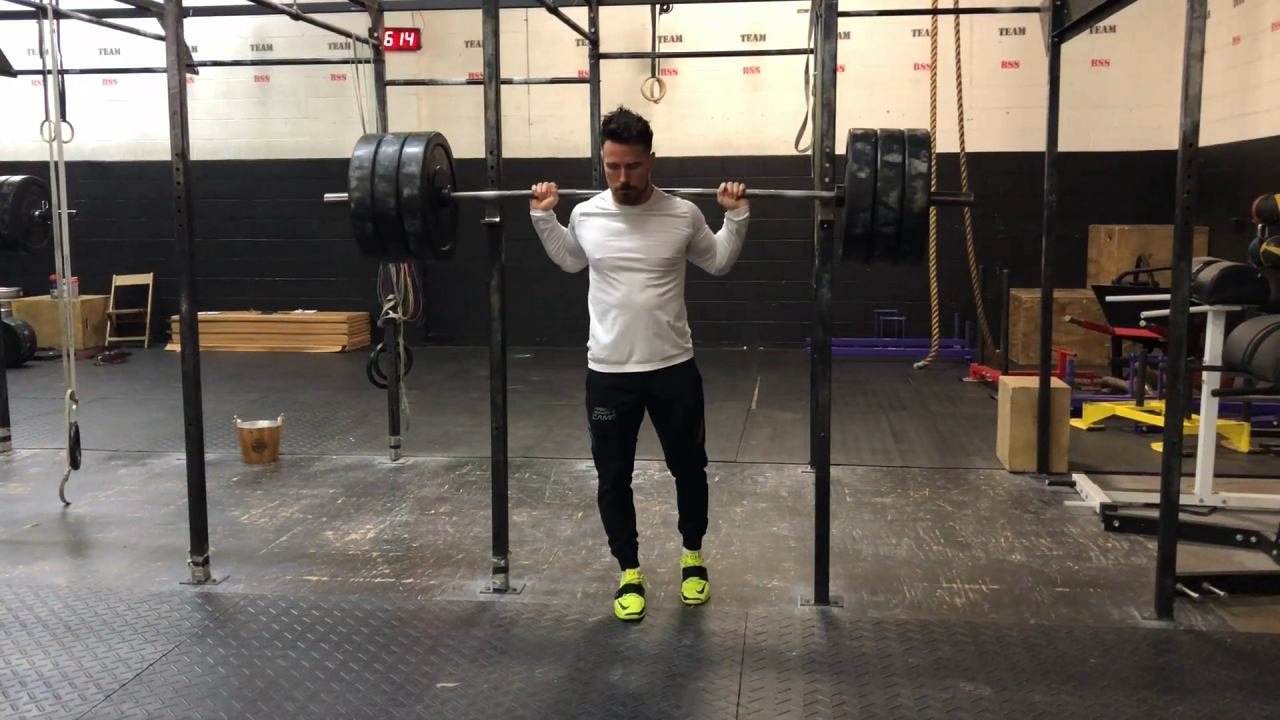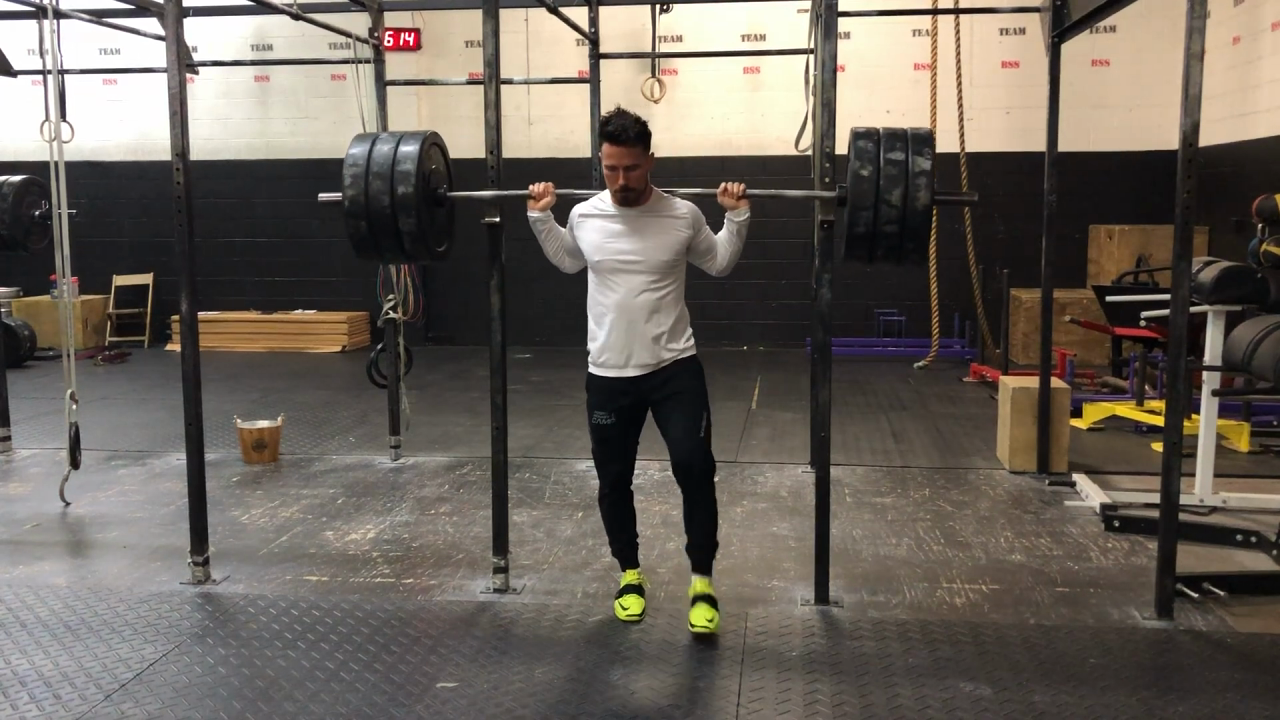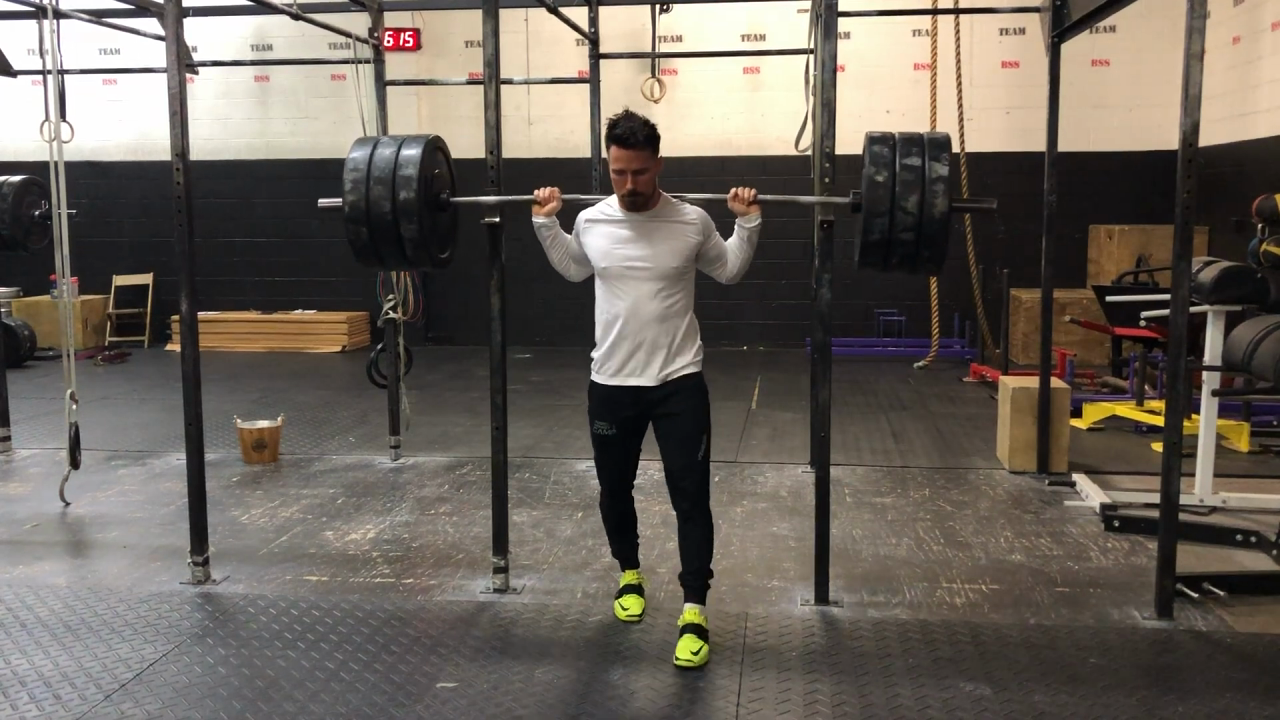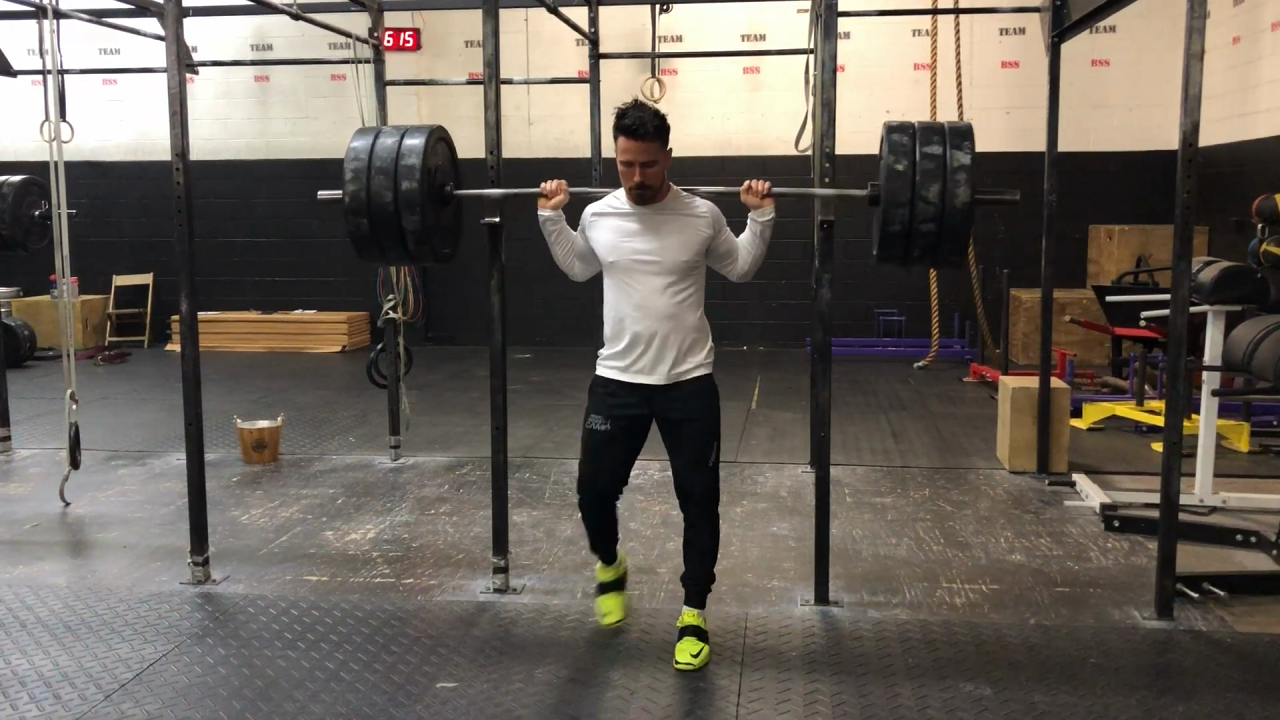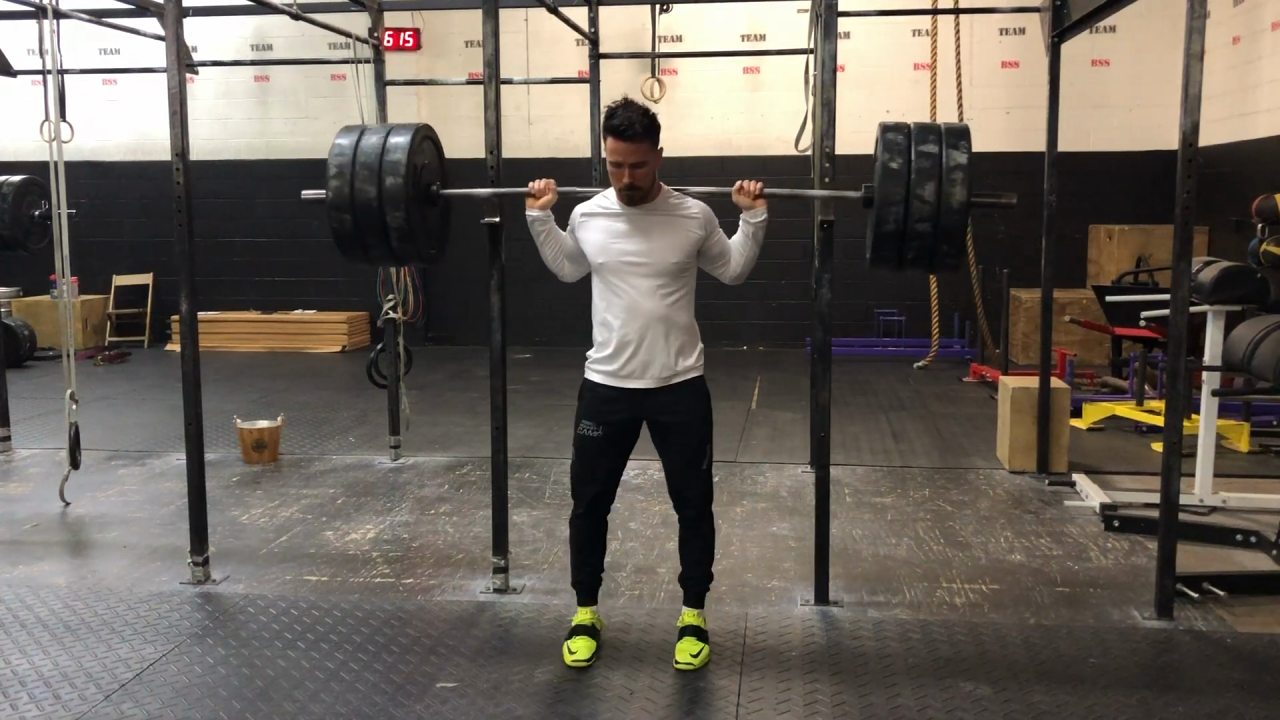
dt=0.3s
person 1, frame 1
left shoulder: (683, 214)
right shoulder: (585, 214)
left elbow: (719, 262)
right elbow: (568, 260)
left wrist: (737, 215)
right wrist: (543, 215)
left hip: (673, 368)
right hip: (608, 372)
left knee: (689, 469)
right knee: (613, 479)
left ankle: (693, 555)
right ankle: (630, 573)
person 1, frame 2
left shoulder: (684, 215)
right shoulder: (583, 215)
left elbow: (720, 263)
right elbow: (567, 261)
left wrist: (737, 215)
right wrist: (540, 216)
left hip: (675, 366)
right hip: (608, 373)
left knee: (695, 470)
right knee: (614, 481)
left ankle: (701, 582)
right ankle: (630, 574)
person 1, frame 3
left shoulder: (693, 221)
right shoulder: (590, 220)
left elbow: (729, 270)
right elbow: (573, 269)
left wrist: (748, 222)
right wrist: (545, 222)
left hip: (679, 381)
right hip: (611, 382)
left knee: (690, 496)
right knee: (614, 489)
left ankle: (694, 613)
right ankle: (629, 572)
person 1, frame 4
left shoulder: (703, 215)
right shoulder: (597, 215)
left elbow: (740, 268)
right elbow: (577, 267)
left wrist: (760, 215)
right wrist: (551, 216)
left hip: (688, 381)
right hip: (617, 379)
left knee: (698, 501)
right knee: (595, 491)
left ankle: (694, 614)
right ankle: (610, 567)
person 1, frame 5
left shoulder: (694, 216)
right shoulder: (586, 215)
left elbow: (733, 270)
right elbow: (567, 268)
left wrist: (753, 217)
right wrist: (539, 216)
left hip: (679, 385)
right hip: (606, 384)
left knee: (693, 504)
right knee: (589, 504)
left ankle: (693, 615)
right ankle: (585, 613)
